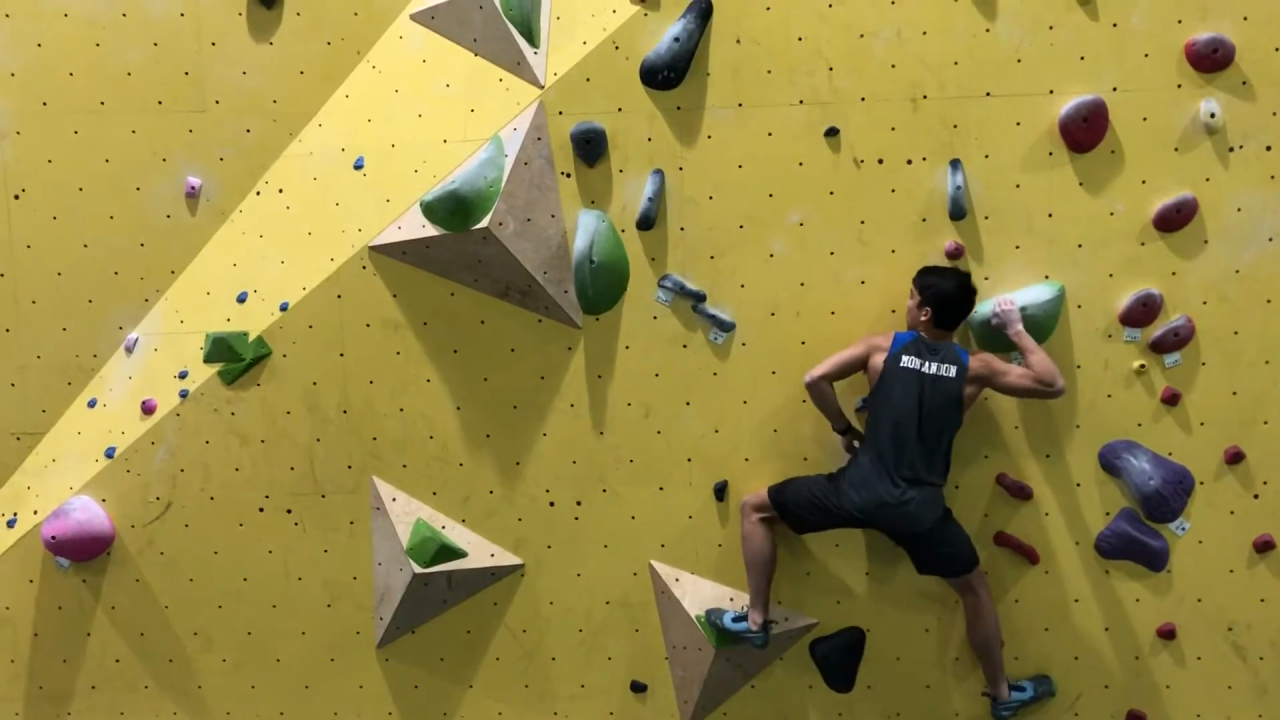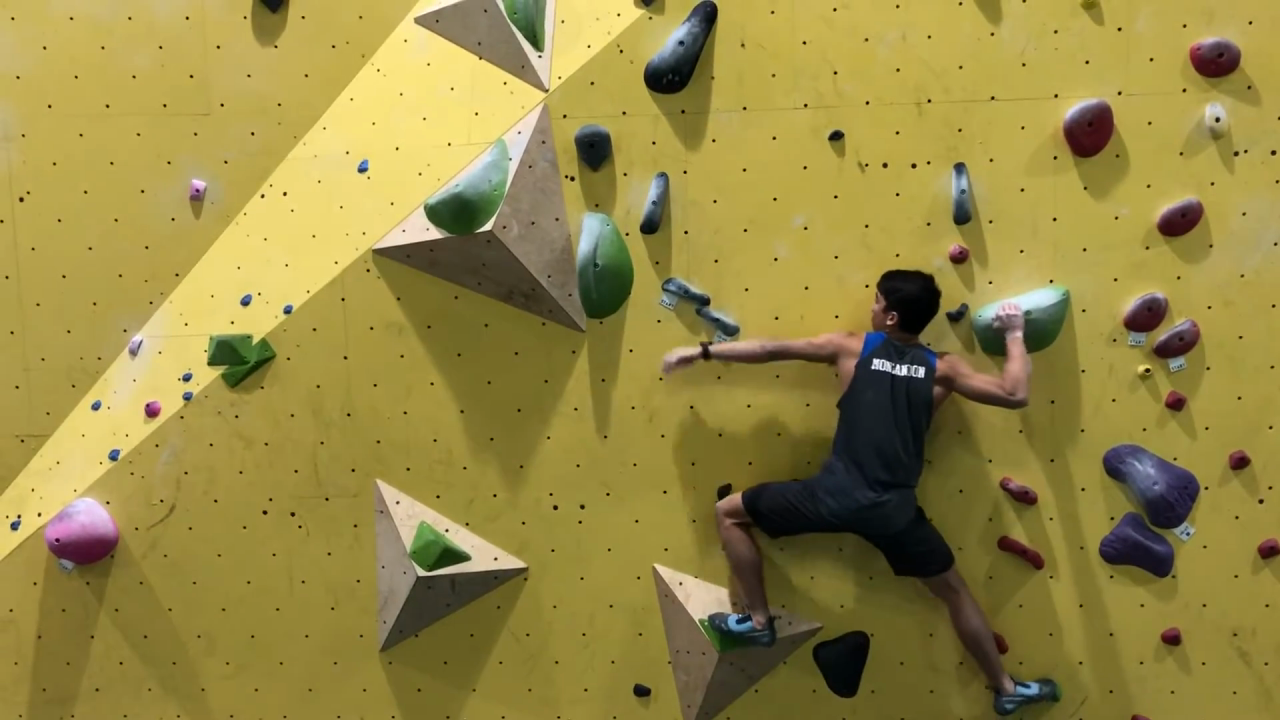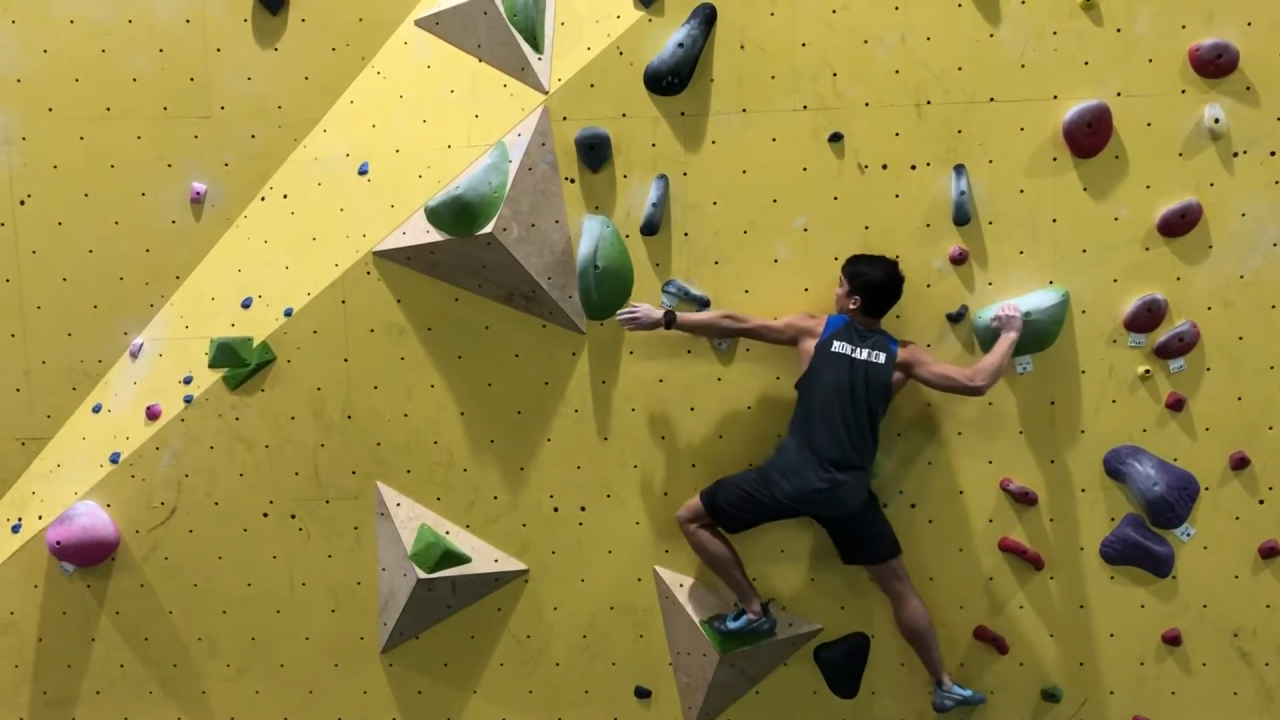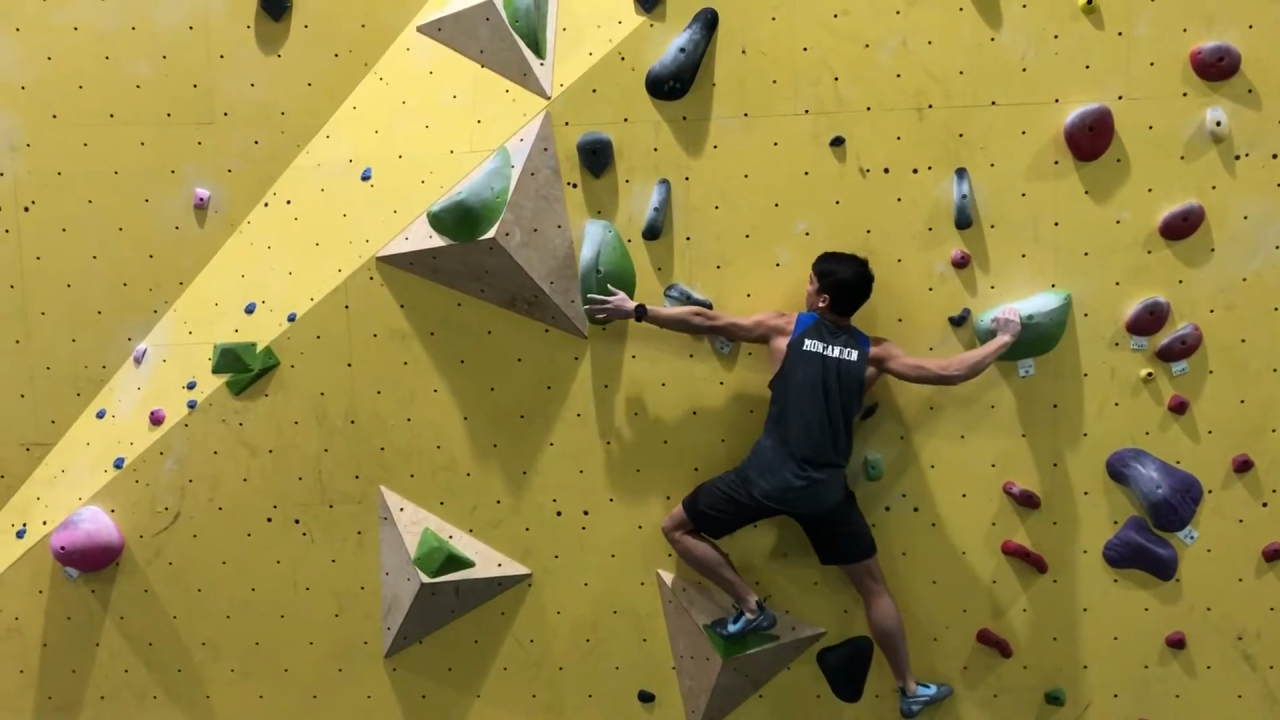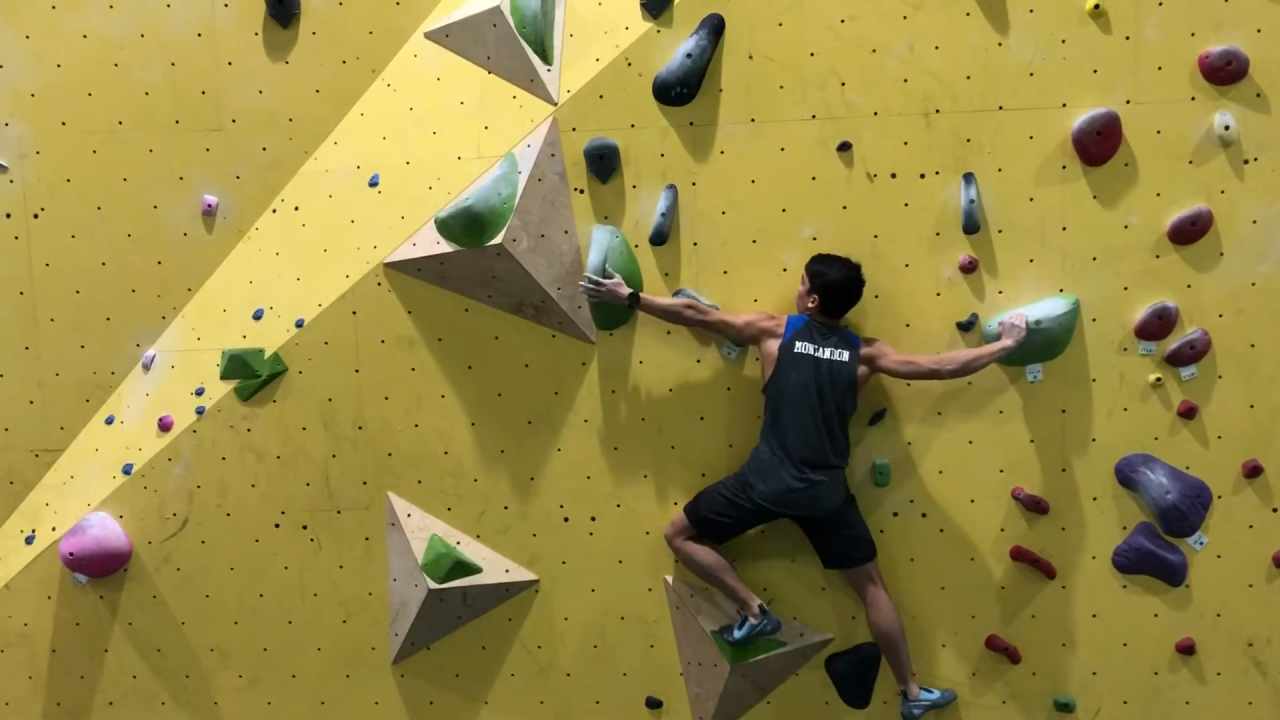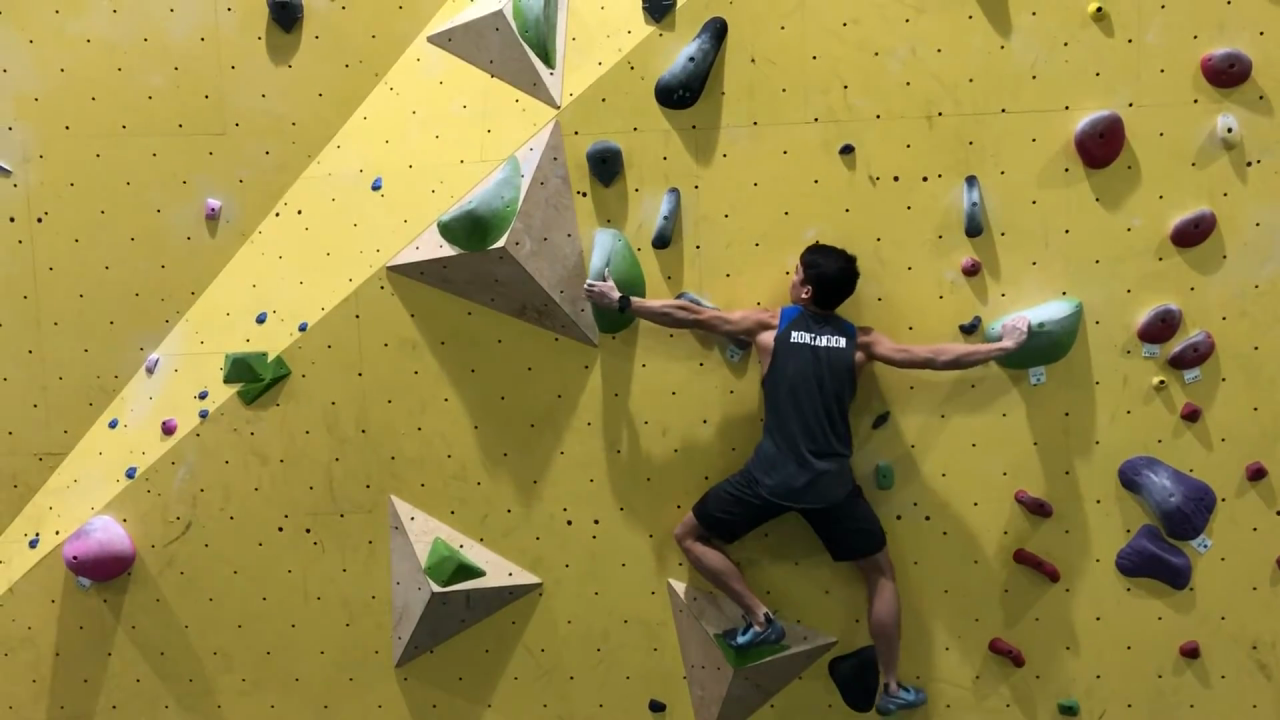
dt=0.5s
person 1, frame 1
left shoulder: (881, 346)
right shoulder: (974, 367)
left elbow: (815, 378)
right elbow: (1052, 385)
left wrist: (846, 431)
right wrist: (1016, 329)
left hip: (862, 489)
right hip: (920, 506)
left knee: (754, 508)
right knee: (975, 591)
left ankle: (754, 619)
person 1, frame 2
left shoulder: (851, 347)
right shoulder: (942, 369)
left elbow: (770, 349)
right elbow: (1015, 394)
left wrist: (701, 351)
right wrist: (1014, 334)
left hip: (835, 494)
right hip: (894, 509)
left knee: (729, 513)
right knee: (956, 592)
left ankle: (757, 620)
person 1, frame 3
left shoulder: (814, 329)
right shoulder: (902, 356)
left elbow: (734, 324)
right elbow: (975, 383)
left wrist: (664, 319)
right wrist: (1009, 335)
left hip: (789, 477)
right hip: (848, 492)
left knee: (692, 518)
right knee: (900, 589)
left ankle: (753, 610)
right ankle: (944, 686)
person 1, frame 4
left shoulder: (785, 327)
right shoulder: (874, 352)
left elbow: (705, 321)
right elbow: (949, 372)
left wrist: (636, 311)
right wrist: (1002, 338)
left hip: (765, 476)
right hip: (825, 489)
left knee: (676, 527)
right knee: (873, 586)
left ankle: (750, 608)
person 1, frame 5
left shoulder: (775, 331)
right shoulder: (864, 352)
left elbow: (695, 313)
right elbow: (939, 367)
left wrist: (628, 297)
right wrist: (1004, 344)
left hip: (765, 481)
right hip: (825, 492)
left knee: (679, 535)
right knee: (873, 589)
left ankle: (754, 612)
person 1, frame 6
left shoulder: (770, 324)
right shoulder: (860, 340)
left elbow: (688, 315)
right elbow: (936, 357)
left wrist: (620, 301)
right wrist: (1004, 345)
left hip: (770, 476)
right hip: (831, 484)
left knee: (689, 536)
right knee: (881, 576)
left ankle: (759, 619)
